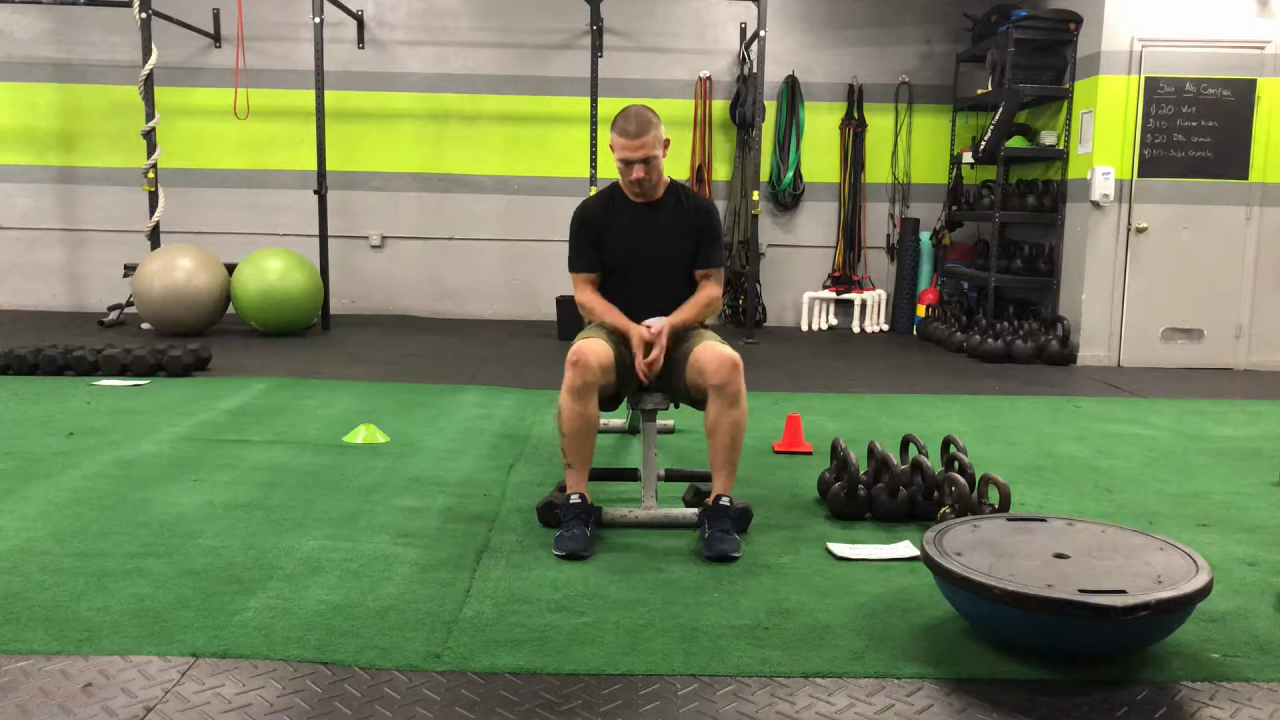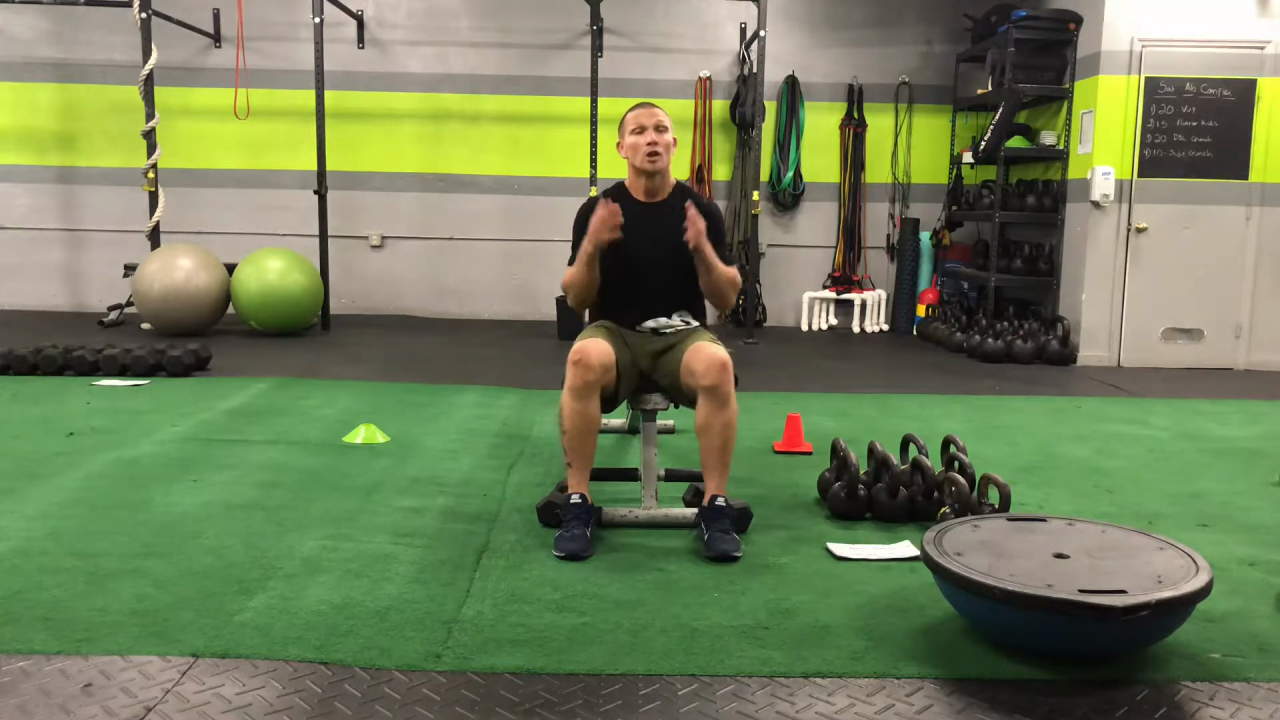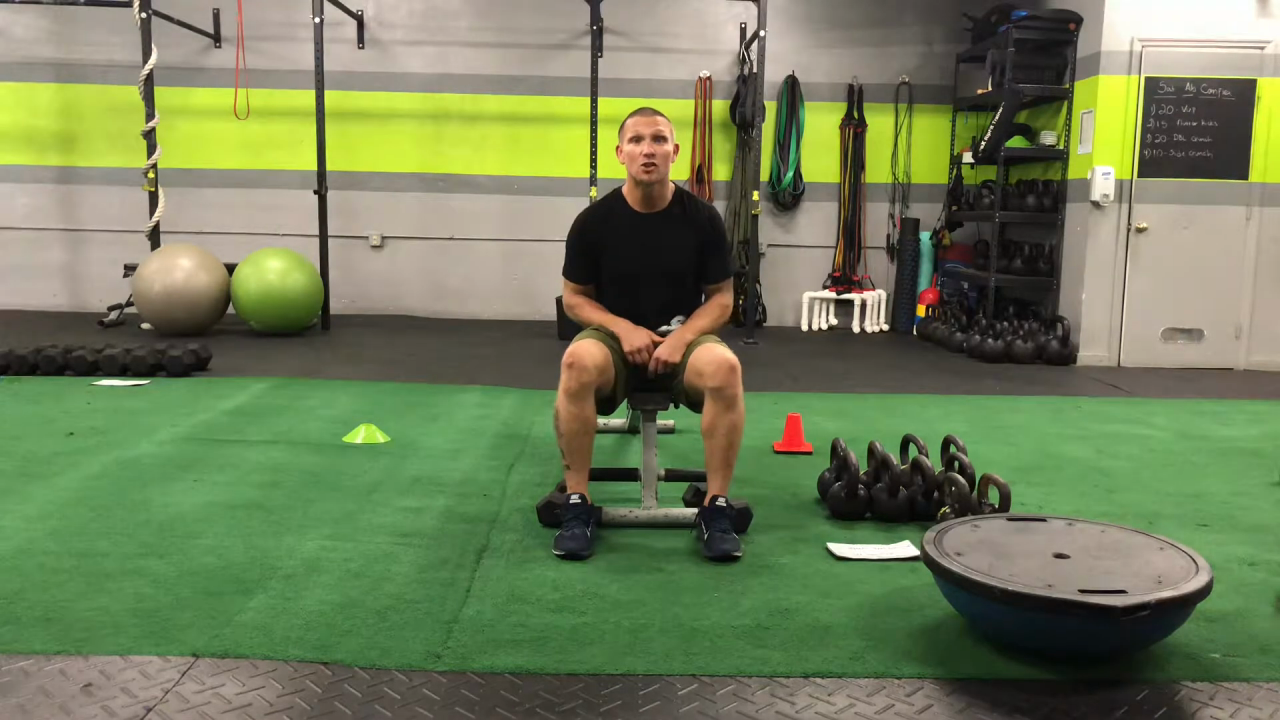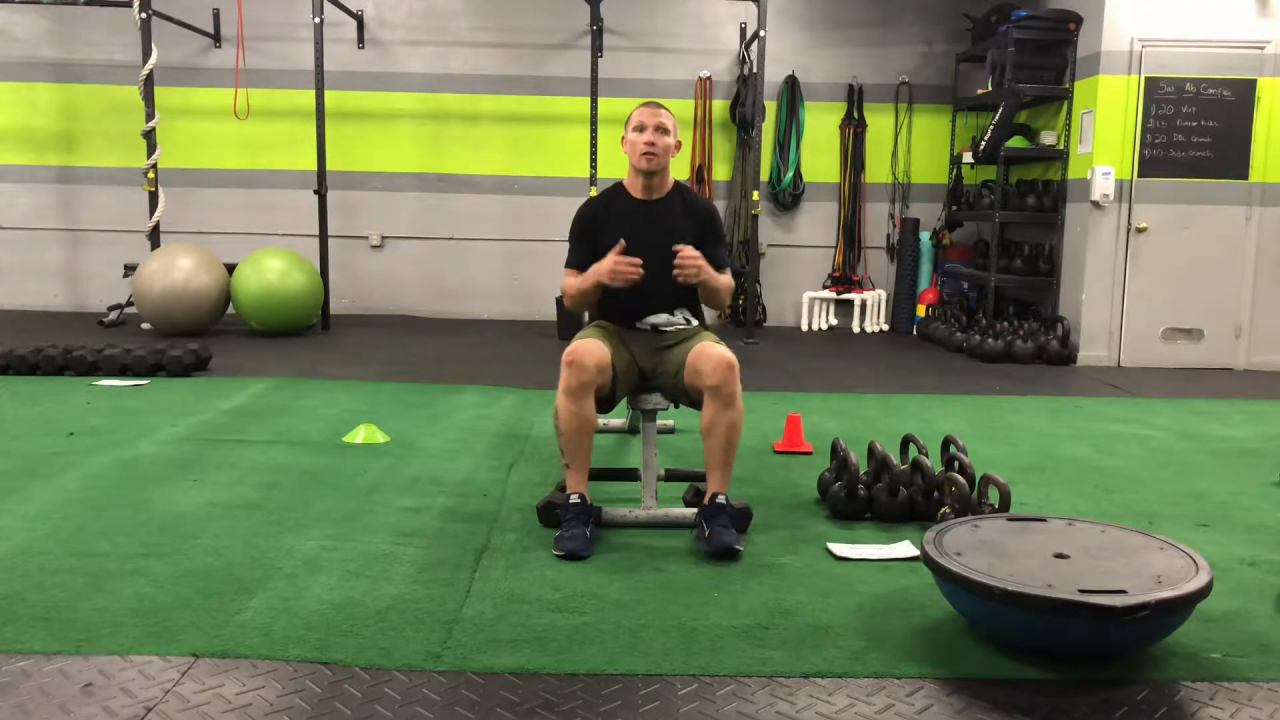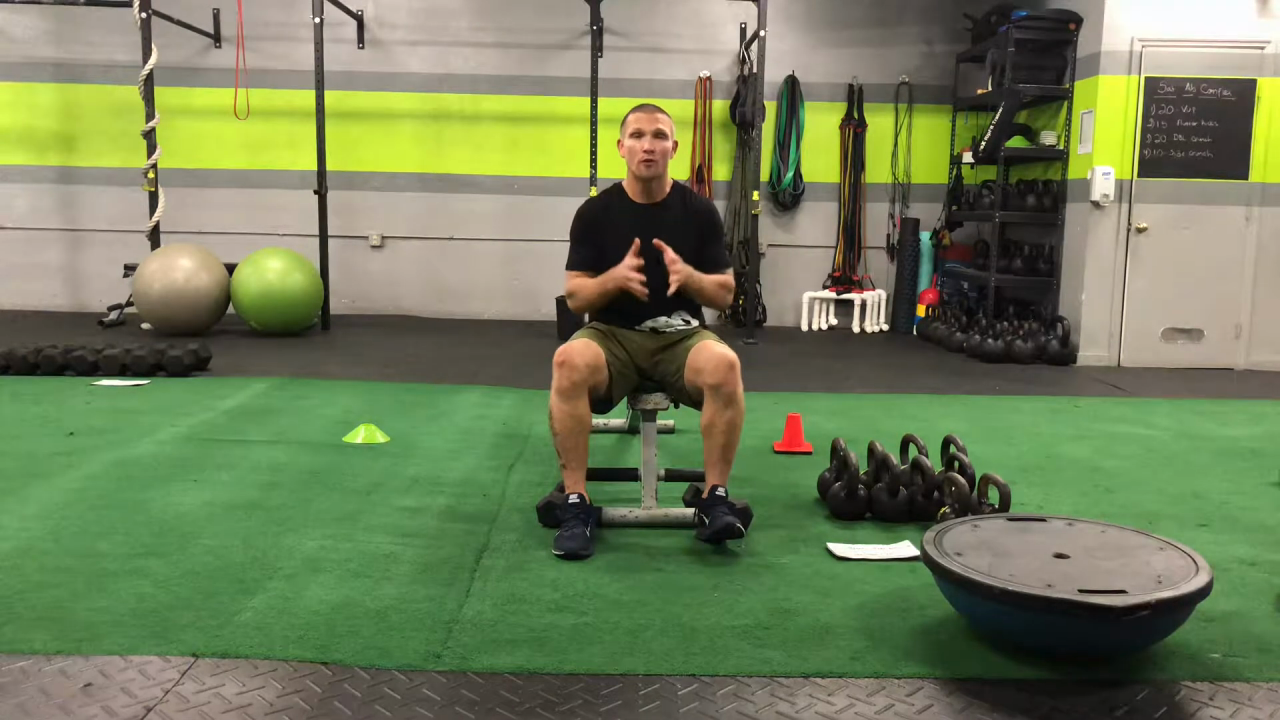
dt=1s
person 1, frame 1
left shoulder: (698, 210)
right shoulder: (592, 213)
left elbow: (711, 288)
right elbow: (584, 292)
left wrist: (667, 327)
right wrist: (632, 330)
left hip: (681, 333)
right hip: (616, 333)
left knee: (726, 365)
right knee: (582, 361)
left ankle: (719, 507)
right ankle: (576, 504)
person 1, frame 2
left shoulder: (697, 208)
right shoulder: (601, 209)
left elbow: (726, 298)
right elbow: (577, 299)
left wrist: (704, 250)
right wrist: (592, 245)
left hip: (681, 334)
right hip: (616, 333)
left knee: (717, 365)
right knee: (584, 360)
left ankle: (715, 507)
right ankle: (578, 504)
person 1, frame 3
left shoulder: (702, 218)
right shoulder: (594, 221)
left elbow: (721, 299)
right elbow: (575, 298)
left wrist: (682, 336)
right wrist: (623, 328)
left hip: (683, 338)
right hip: (616, 335)
left knee: (725, 368)
right knee: (578, 363)
left ankle: (715, 509)
right ankle: (577, 505)
person 1, frame 4
left shoulder: (699, 211)
right shoulder: (596, 211)
left elbow: (722, 299)
right elbow: (572, 299)
left wrist: (707, 277)
right wrist: (597, 275)
left hip: (681, 335)
right hip: (614, 333)
left knee: (724, 367)
right knee: (577, 362)
left ankle: (715, 506)
right ankle: (577, 505)
person 1, frame 5
left shoulder: (699, 211)
right shoulder: (594, 212)
left elbow: (724, 292)
right elbow: (576, 295)
left wrist: (687, 274)
right wrist: (614, 277)
left hip: (681, 335)
right hip: (613, 333)
left knee: (725, 365)
right knee: (568, 361)
left ankle: (714, 500)
right ankle: (576, 504)
